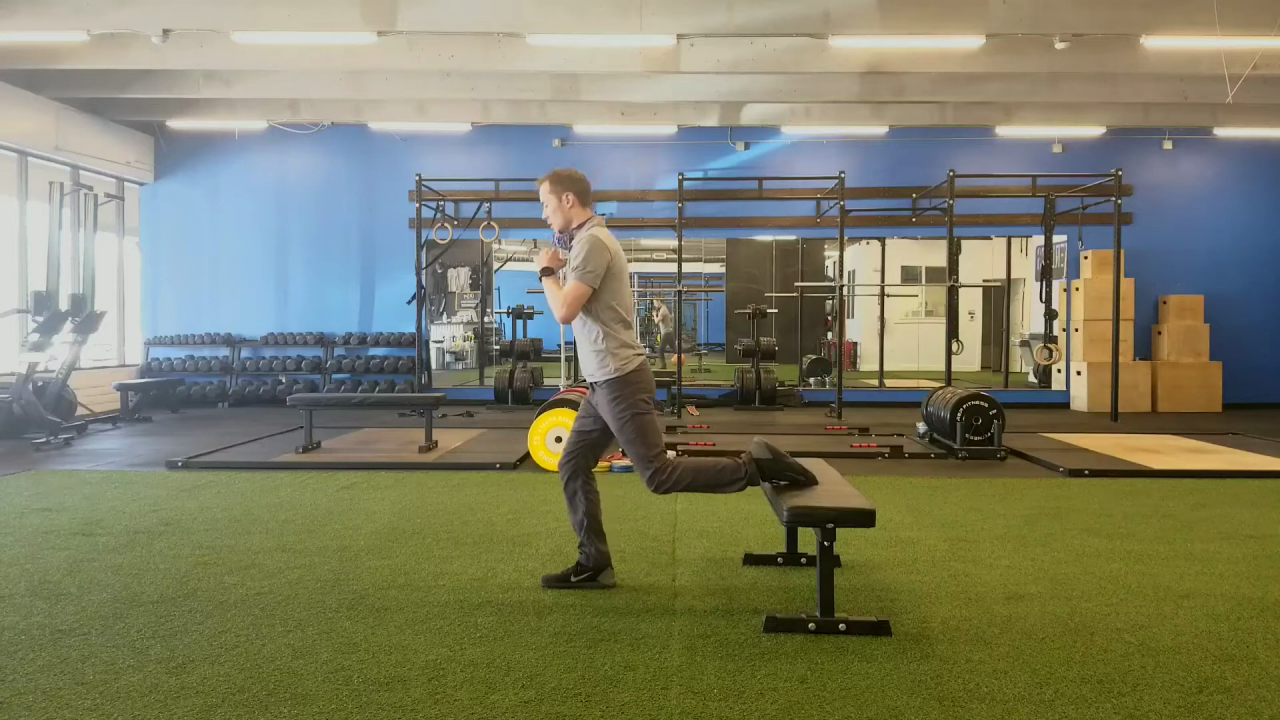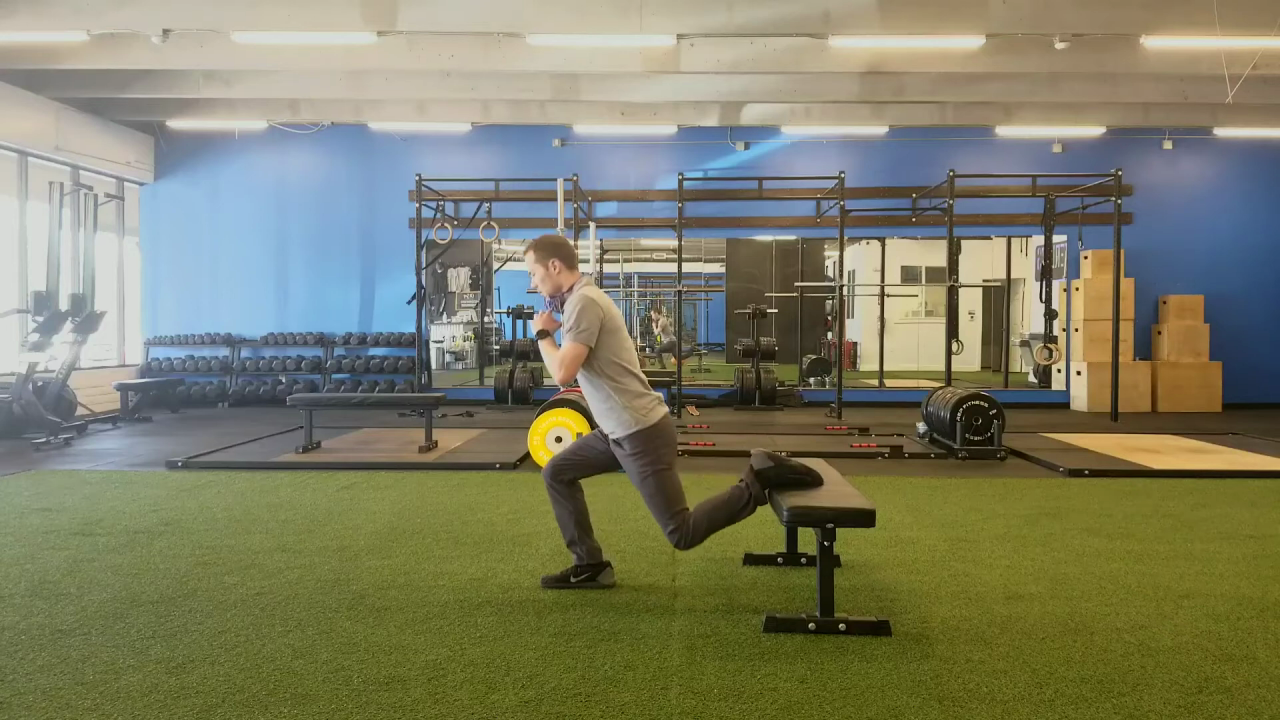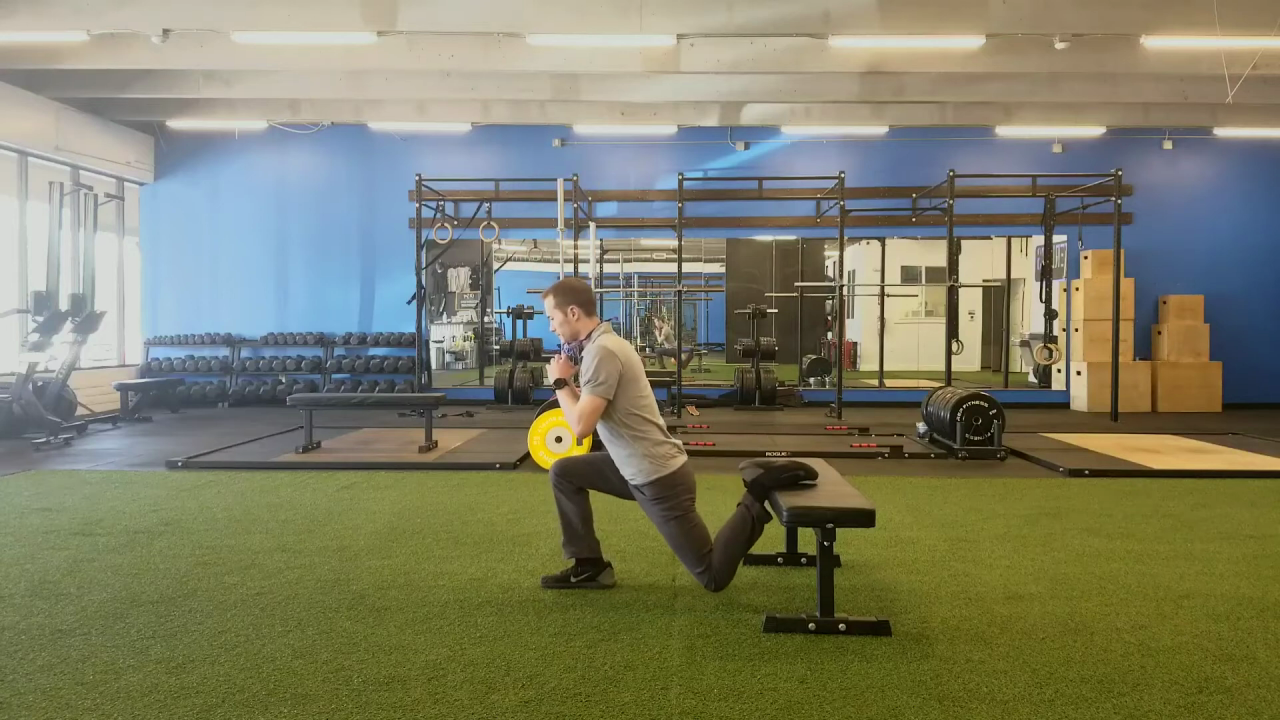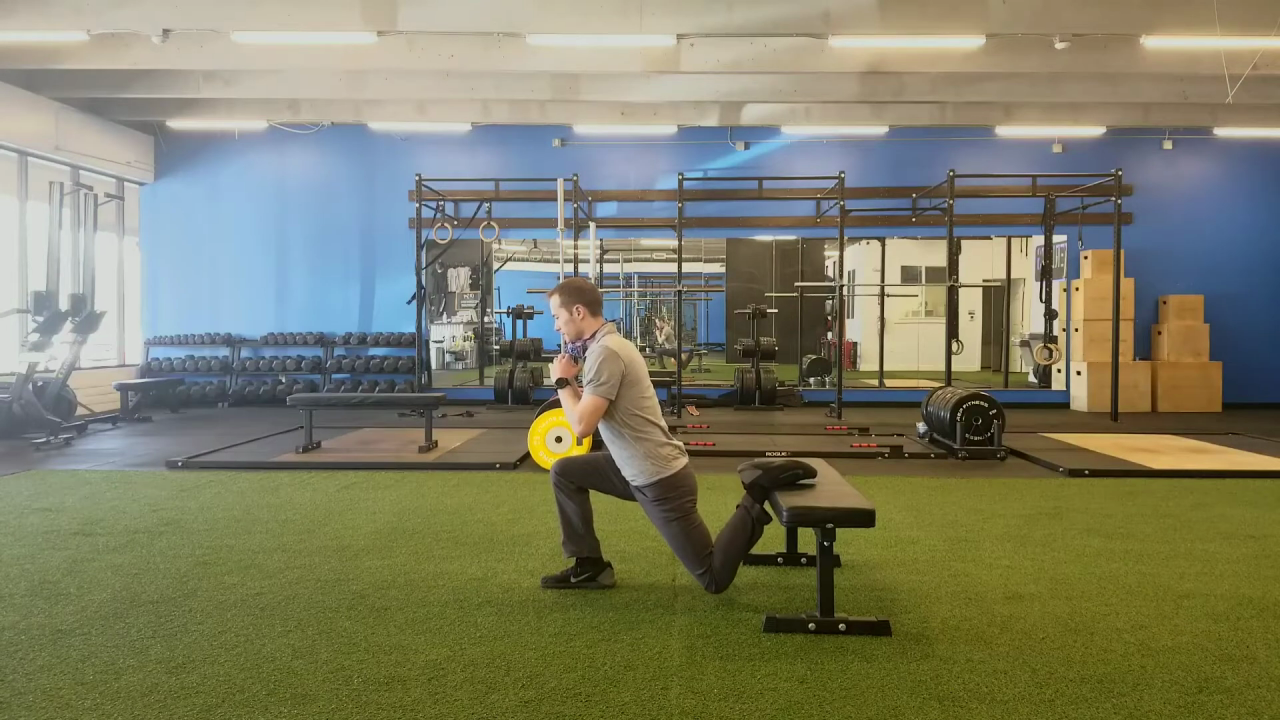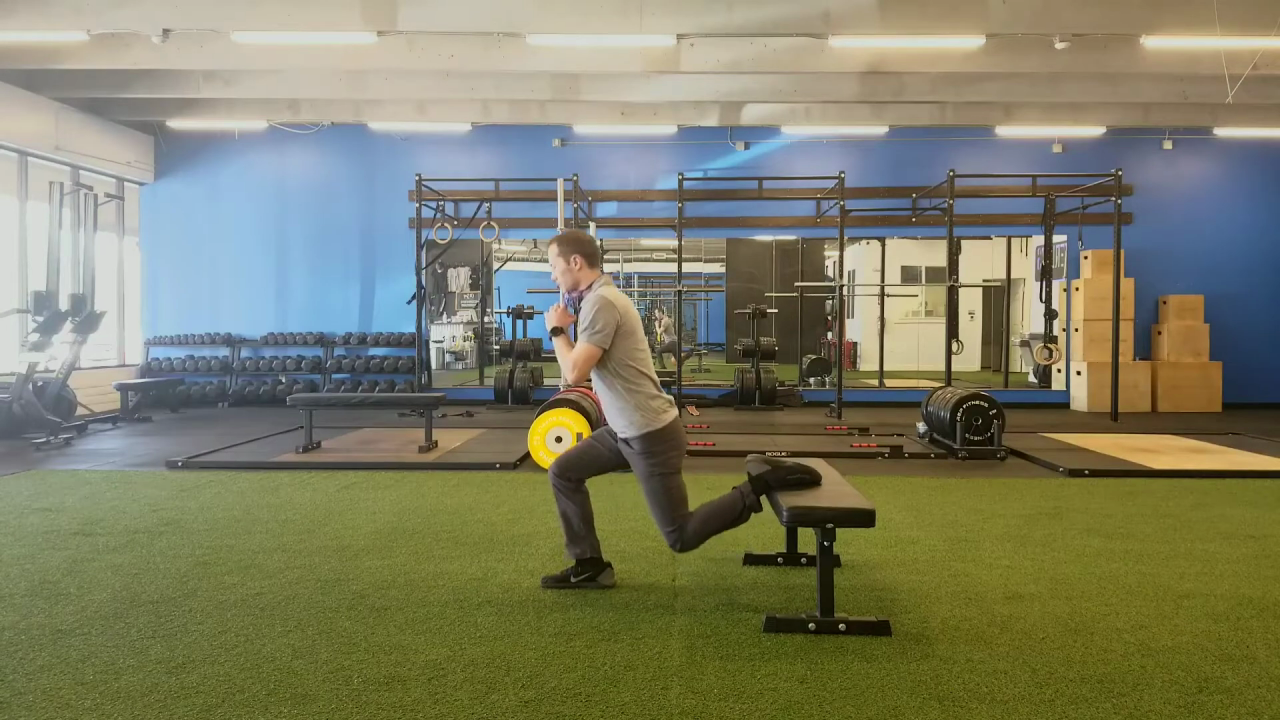
dt=0.5s
person 1, frame 1
left shoulder: (591, 242)
right shoulder: (590, 240)
left elbow: (565, 311)
right elbow: (576, 311)
left wrist: (546, 272)
right wrist: (559, 273)
left hip: (619, 381)
right hip: (604, 381)
left knee: (659, 474)
right knee: (572, 467)
left ankle: (755, 465)
right ankle: (593, 564)
person 1, frame 2
left shoulder: (582, 302)
right shoulder: (583, 298)
left elbow: (563, 374)
right elbow: (572, 370)
left wrist: (543, 334)
right wrist: (554, 334)
left hip: (640, 433)
right hip: (619, 430)
left knee: (683, 532)
right knee: (557, 473)
left ankle: (759, 480)
right ankle: (590, 565)
person 1, frame 3
left shoulder: (601, 352)
right shoulder: (605, 343)
left elbow: (581, 425)
right elbow: (589, 409)
left wrist: (560, 383)
right wrist: (569, 386)
left hip: (659, 478)
right hip: (641, 469)
left knee: (713, 575)
right knee: (563, 473)
left ankle: (758, 494)
right ankle: (589, 565)
person 1, frame 4
left shoulder: (605, 353)
right shoulder: (608, 344)
left elbow: (582, 426)
right elbow: (592, 412)
left wrist: (562, 382)
right wrist: (570, 383)
left hip: (660, 480)
right hip: (640, 469)
left knee: (713, 577)
right knee: (564, 473)
left ankle: (760, 493)
right ankle: (590, 565)
person 1, frame 5
left shoulder: (600, 302)
right shoulder: (601, 298)
left elbow: (575, 373)
right elbow: (582, 367)
left wrist: (557, 330)
right wrist: (566, 331)
left hip: (651, 434)
right hip: (630, 430)
left knee: (681, 536)
right knee: (563, 472)
left ankle: (760, 484)
right ankle: (590, 565)
